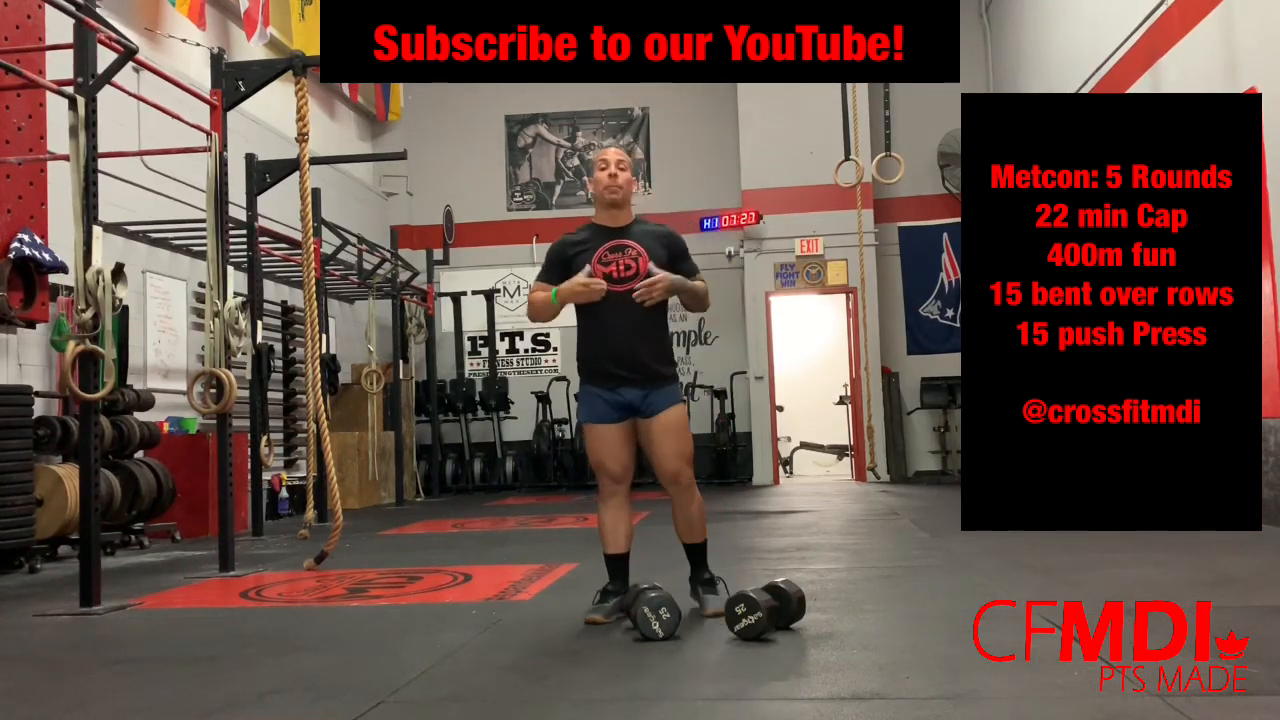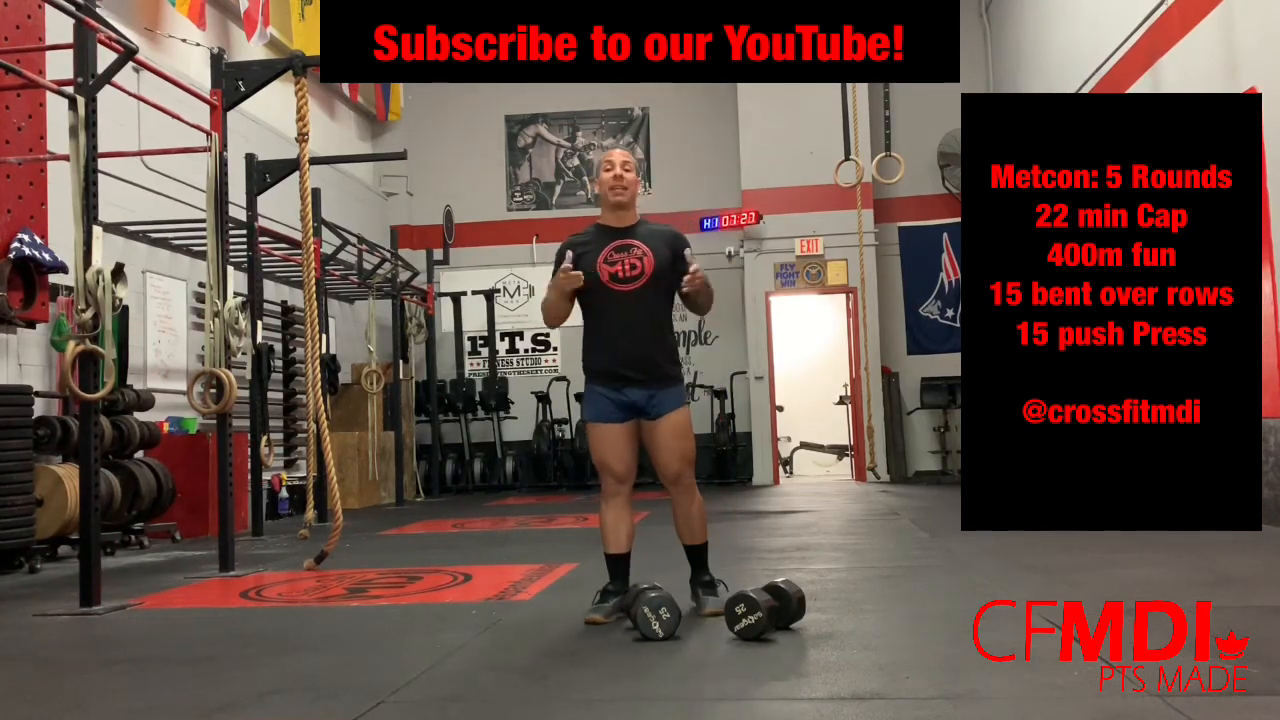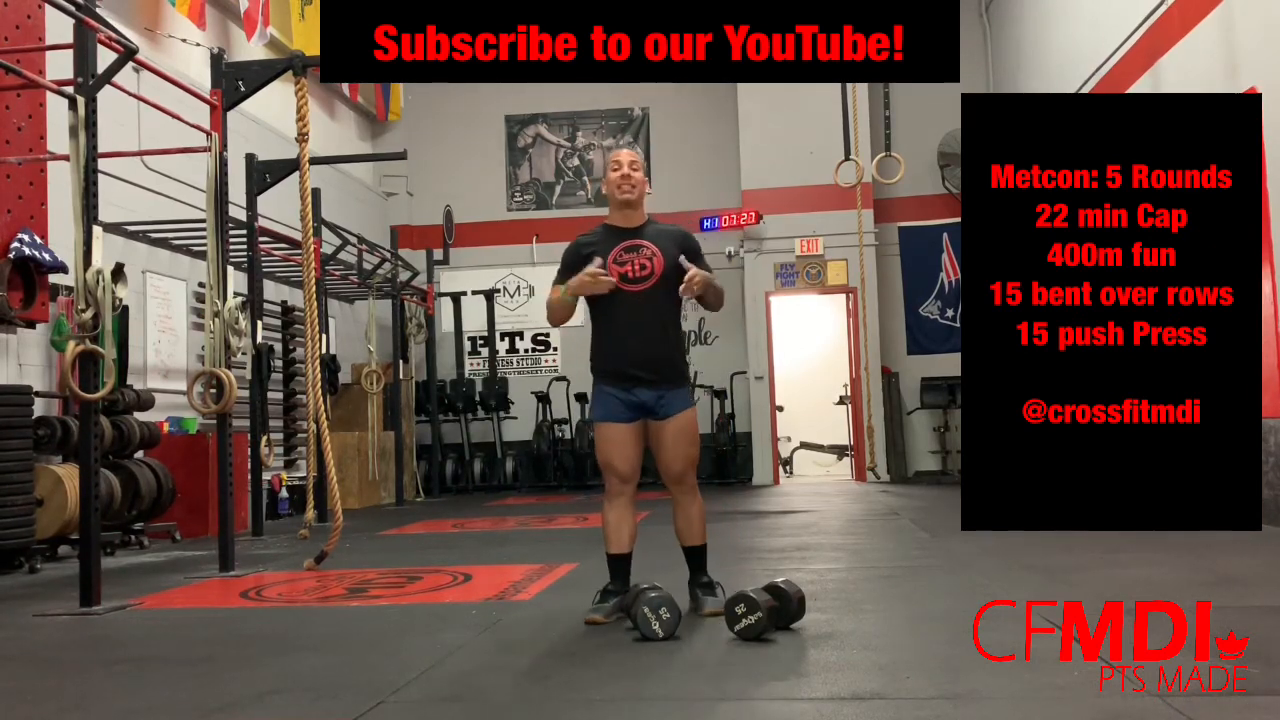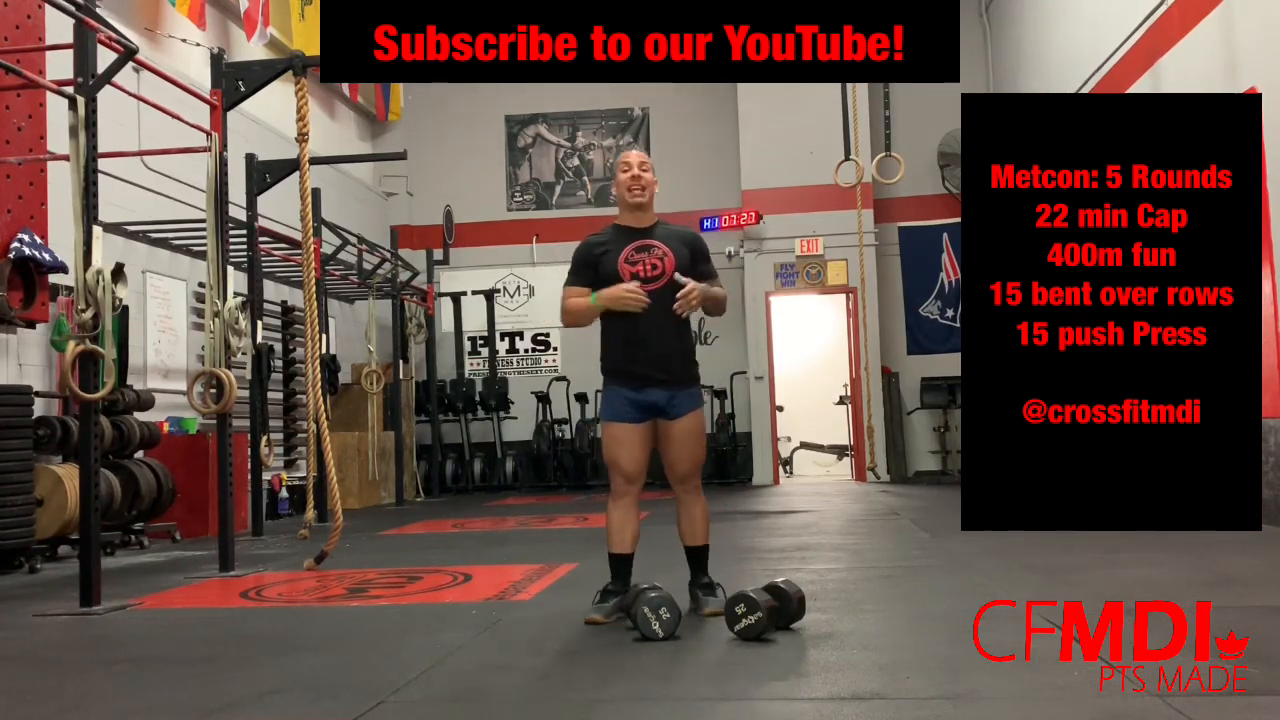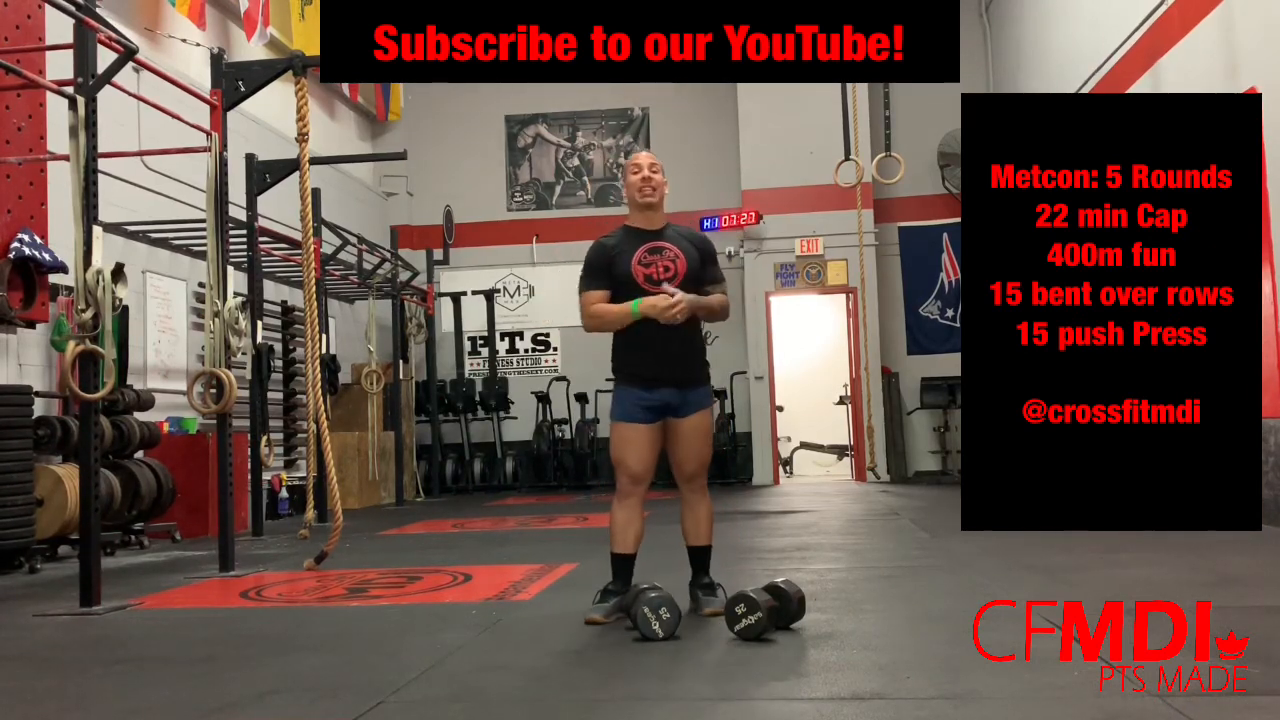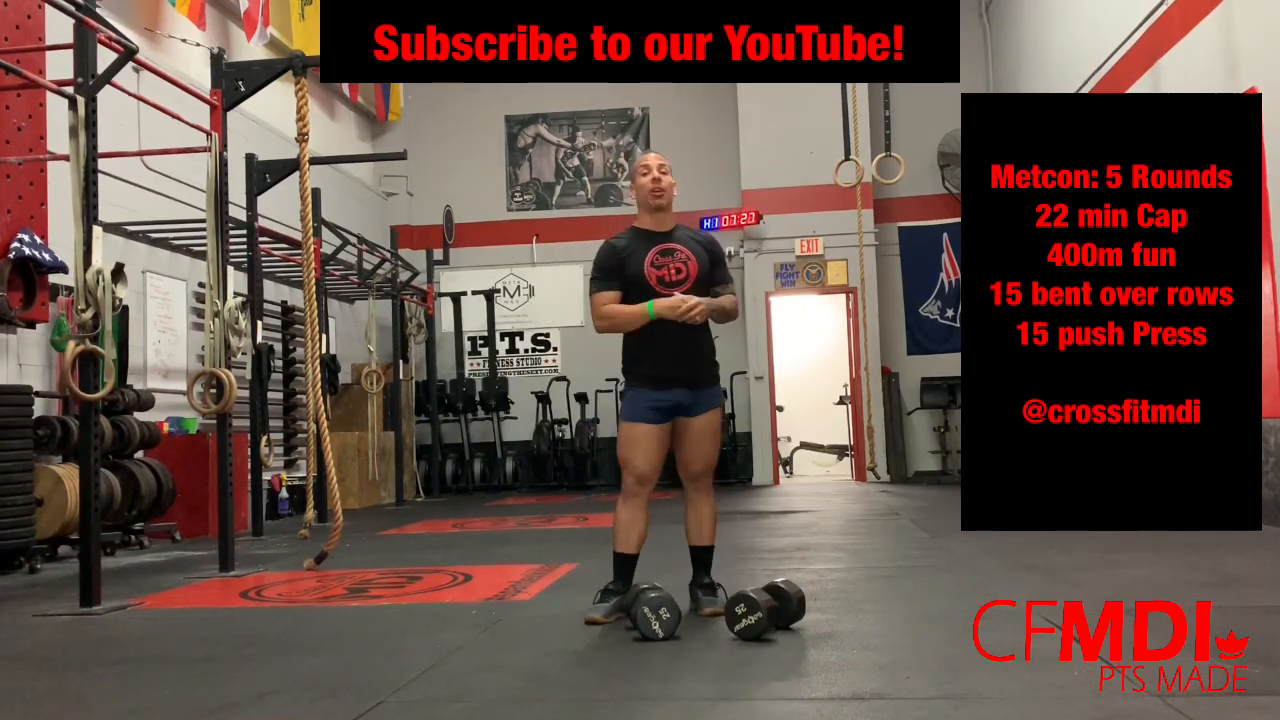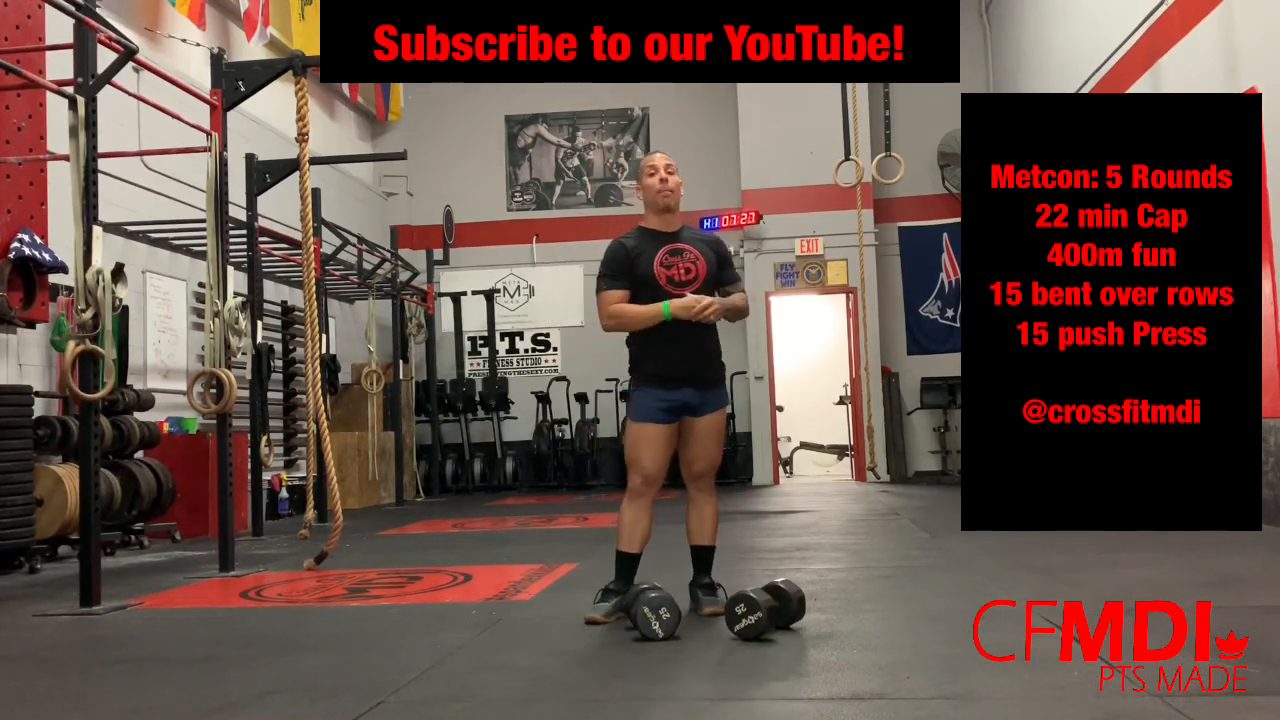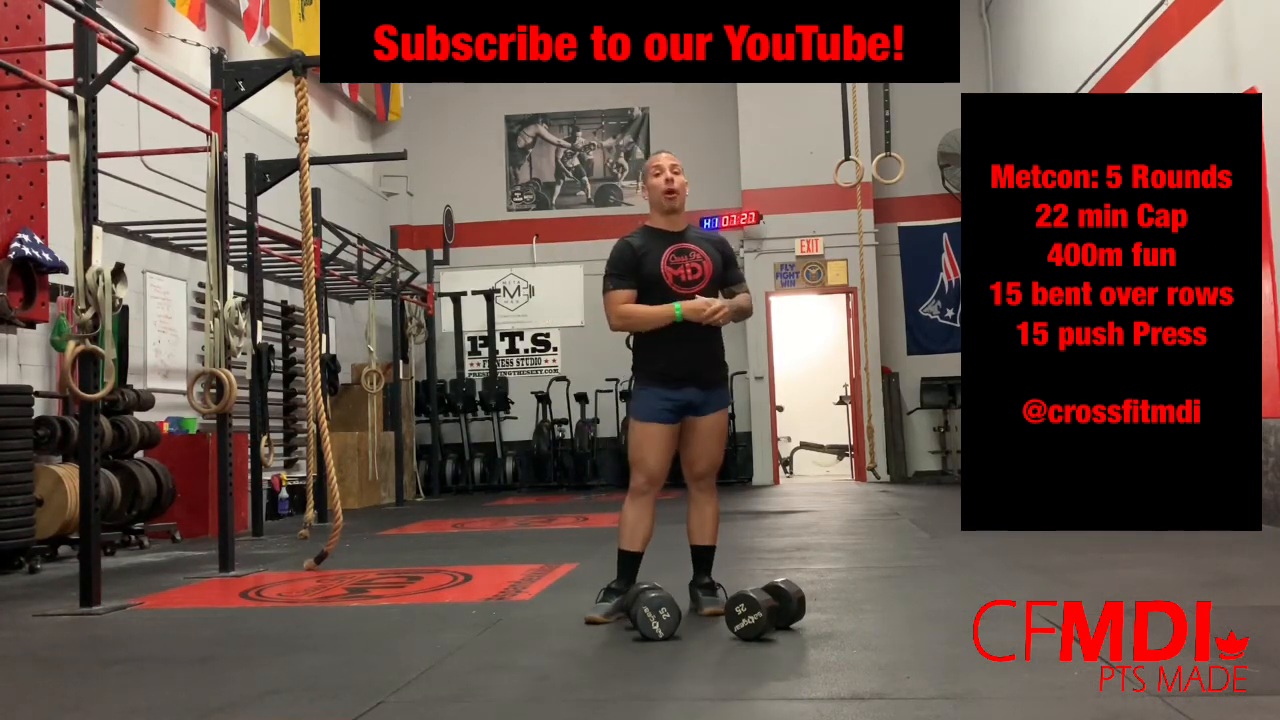
dt=0.1s
person 1, frame 1
left shoulder: (663, 239)
right shoulder: (570, 246)
left elbow: (702, 299)
right elbow: (535, 309)
left wrist: (676, 284)
right wrist: (565, 292)
left hip: (658, 383)
right hip: (600, 388)
left knee: (680, 479)
right knee: (612, 485)
left ankle: (703, 576)
right ankle: (617, 587)
person 1, frame 2
left shoulder: (668, 239)
right shoulder: (577, 247)
left elbow: (702, 304)
right elbow: (552, 317)
left wrist: (699, 282)
right wrist: (560, 285)
left hip: (663, 383)
right hip: (606, 387)
left knee: (681, 481)
right knee: (615, 485)
left ankle: (702, 578)
right ankle: (617, 587)
person 1, frame 3
left shoulder: (676, 239)
right shoulder: (584, 247)
left elbow: (715, 302)
right elbow: (555, 316)
left wrist: (705, 283)
right wrist: (574, 287)
left hip: (671, 383)
right hip: (614, 387)
left knee: (683, 482)
right knee: (619, 485)
left ankle: (700, 579)
right ankle: (617, 587)
person 1, frame 4
left shoulder: (686, 240)
right shoulder: (595, 247)
left elbow: (720, 302)
right elbow: (569, 314)
left wrist: (702, 292)
right wrist: (606, 297)
left hip: (681, 384)
right hip: (624, 387)
left knee: (688, 482)
right knee: (624, 485)
left ankle: (701, 581)
right ankle: (618, 588)
person 1, frame 5
left shoulder: (695, 242)
right shoulder: (606, 248)
left elbow: (723, 306)
right elbow: (590, 317)
left wrist: (695, 303)
right wrist: (643, 306)
left hip: (691, 384)
right hip: (635, 388)
left knee: (694, 482)
right knee: (630, 485)
left ankle: (701, 581)
right ankle: (619, 587)
person 1, frame 6
left shoulder: (704, 244)
right shoulder: (617, 250)
left elbow: (732, 304)
right elbow: (603, 317)
left wrist: (709, 306)
right wrist: (660, 307)
left hip: (701, 384)
right hip: (645, 388)
left knee: (699, 481)
right knee: (635, 484)
left ankle: (703, 582)
right ankle: (619, 587)
person 1, frame 7
left shoulder: (710, 244)
right shoulder: (625, 249)
left elbow: (742, 302)
right elbow: (610, 316)
left wrist: (721, 304)
right wrist: (672, 307)
left hip: (707, 384)
right hip: (653, 387)
left knee: (702, 482)
right knee: (641, 485)
left ankle: (703, 582)
right ankle: (620, 587)
person 1, frame 8
left shoulder: (716, 244)
right shoulder: (631, 248)
left elbow: (744, 298)
right elbow: (618, 316)
left wrist: (729, 307)
right wrist: (683, 309)
left hip: (710, 384)
right hip: (656, 386)
left knee: (703, 481)
right knee: (643, 484)
left ankle: (702, 581)
right ankle: (622, 586)
